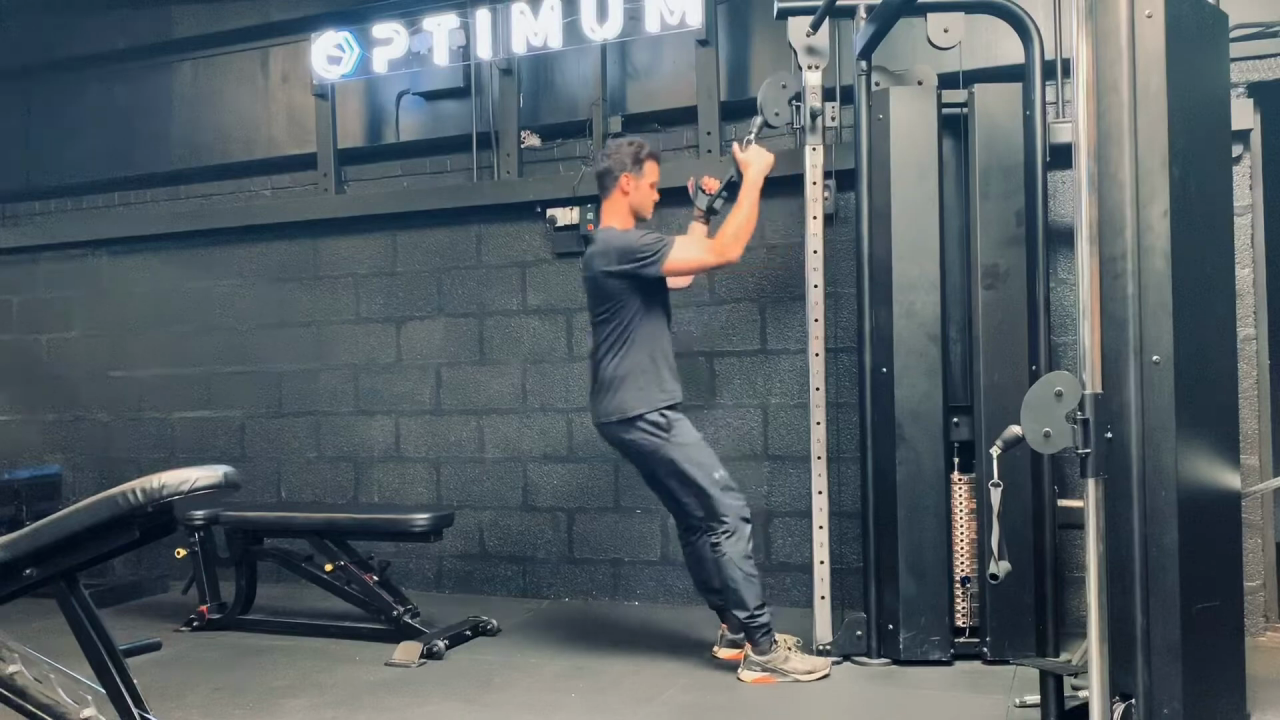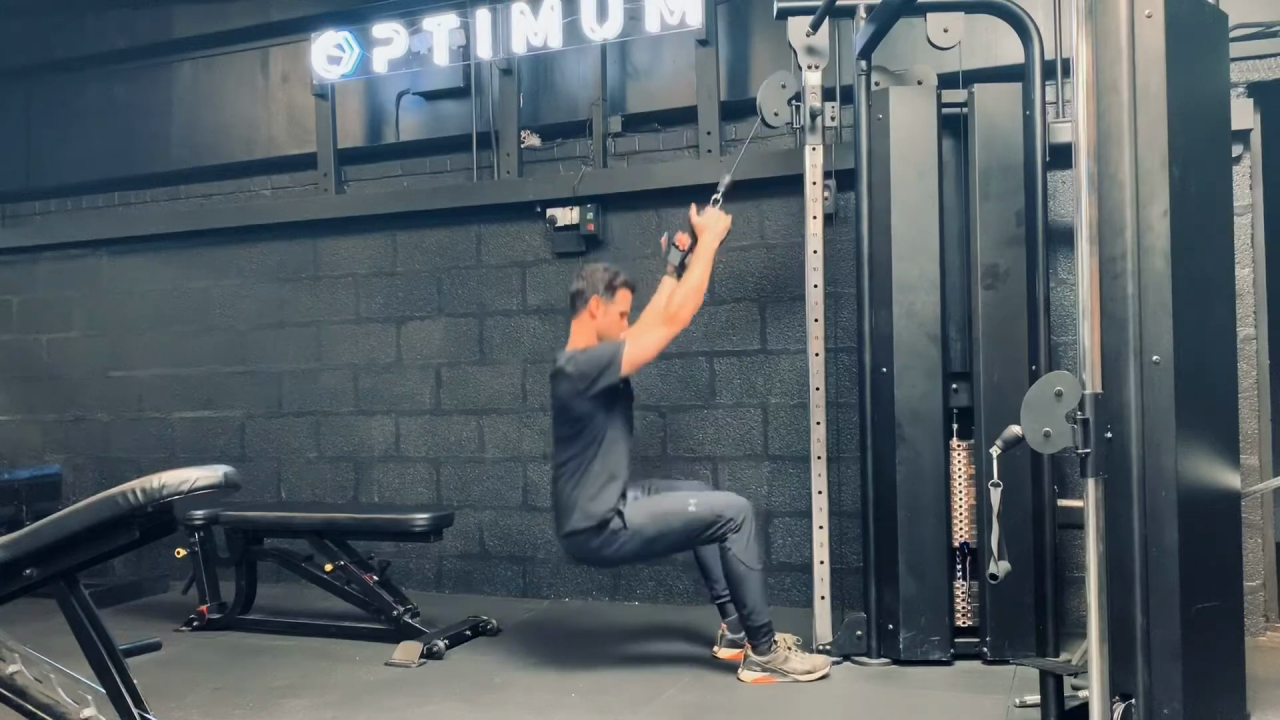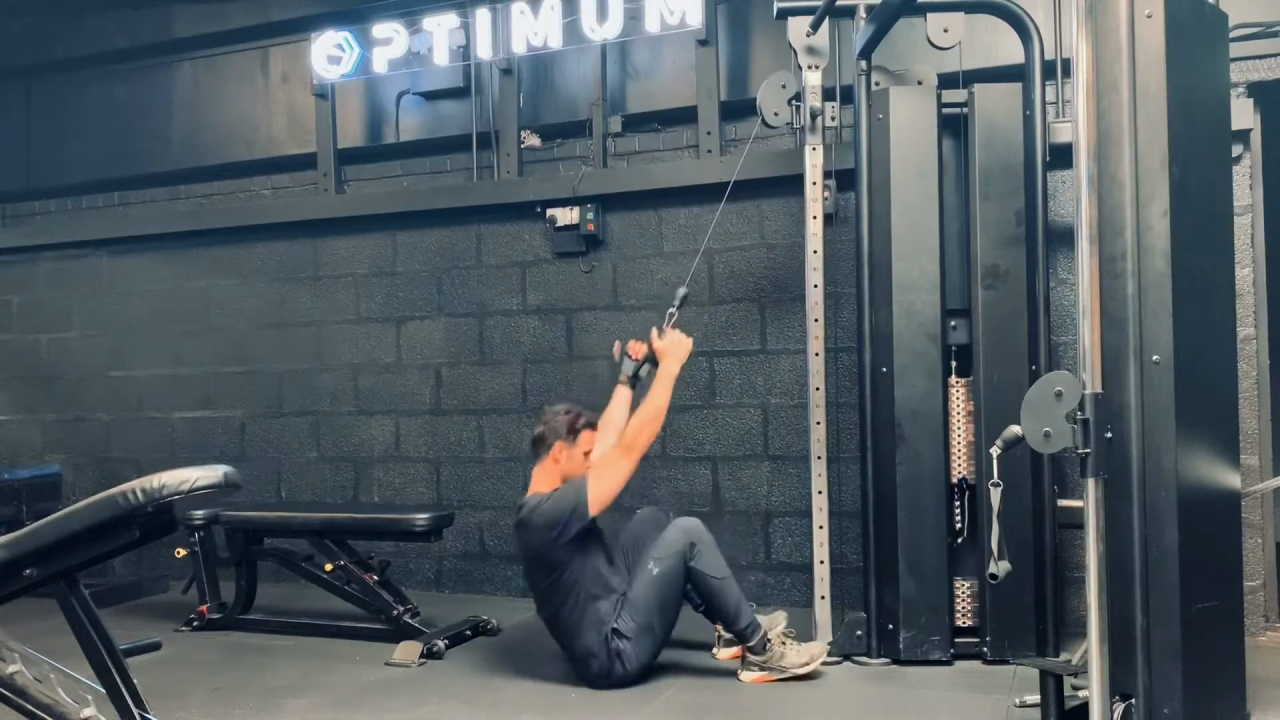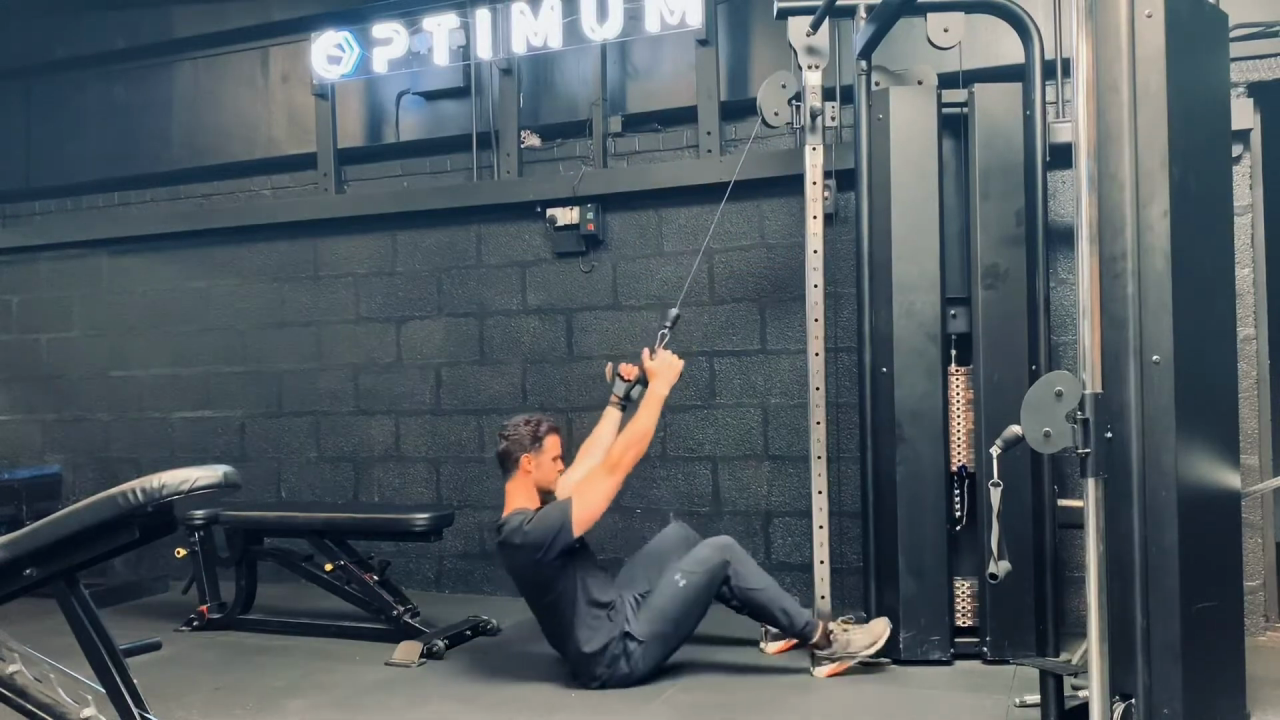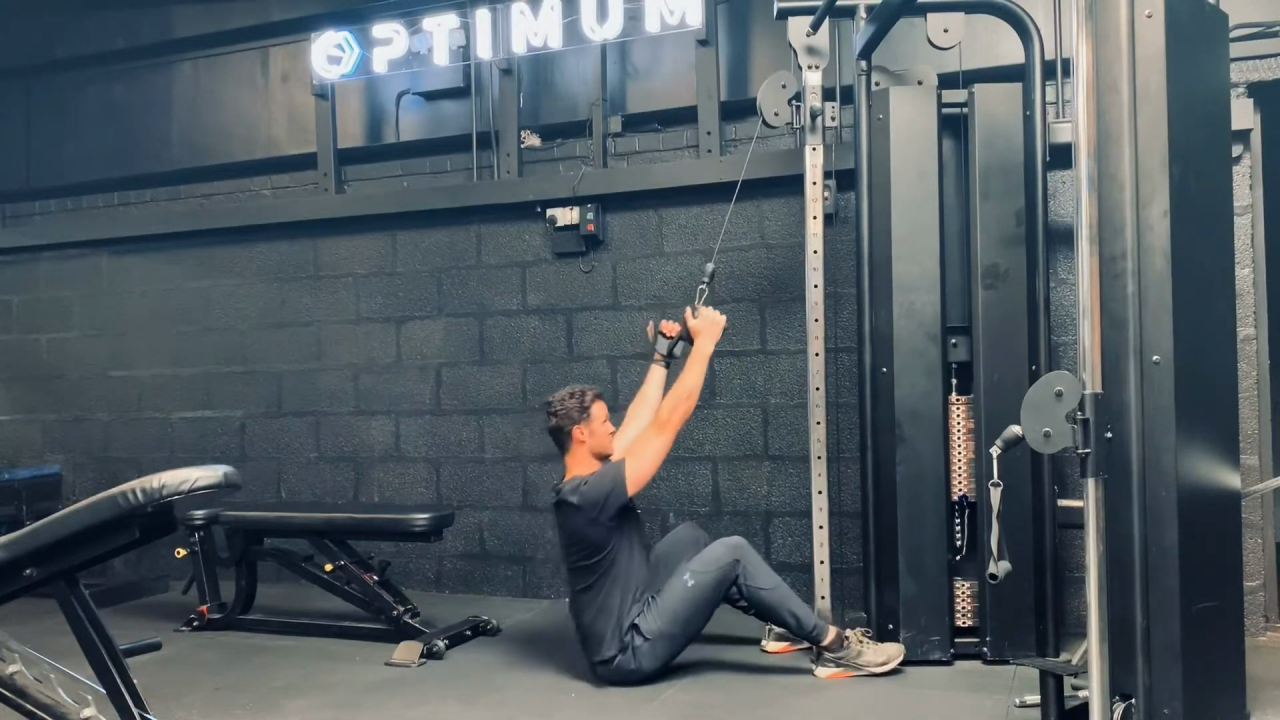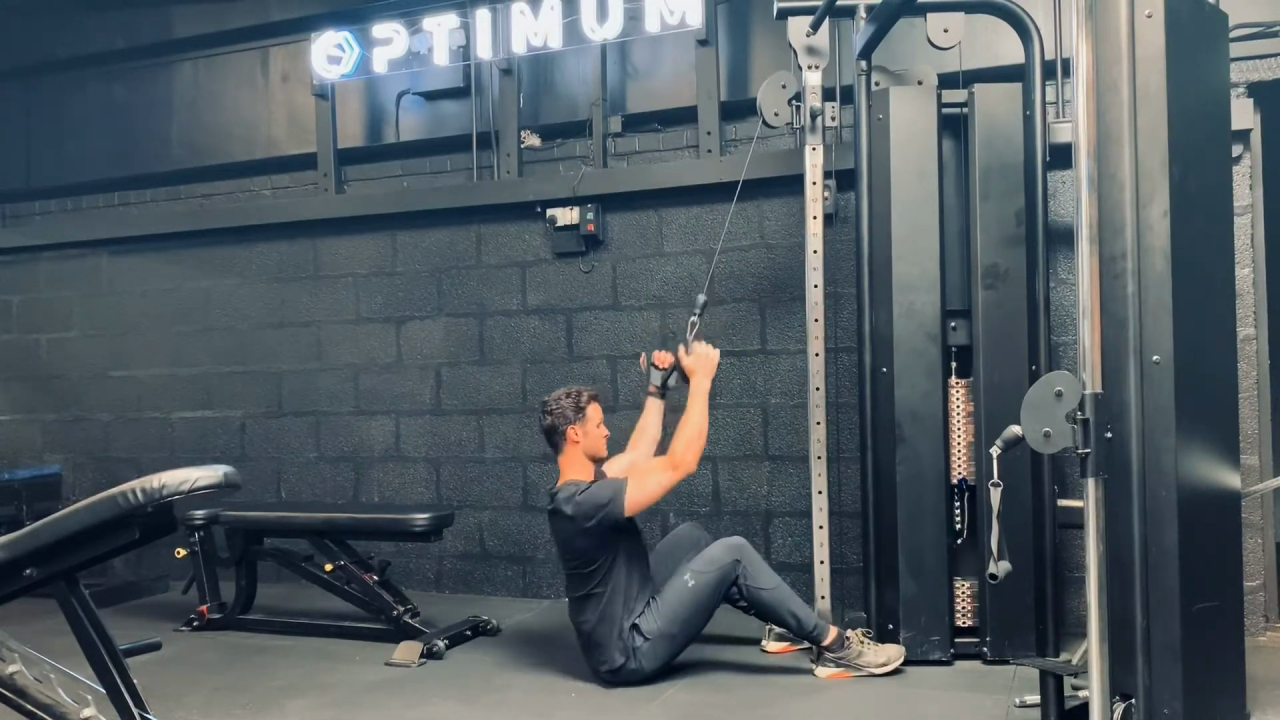
dt=0.5s
person 1, frame 1
left shoulder: (616, 248)
right shoulder: (620, 246)
left elbow: (683, 271)
right elbow: (724, 251)
left wrist: (701, 212)
right wrist: (753, 175)
left hip: (637, 410)
right hip: (642, 411)
left knee: (699, 520)
right knee: (727, 515)
left ankle: (734, 630)
right ankle: (761, 648)
person 1, frame 2
left shoulder: (585, 362)
right shoulder: (582, 369)
left elbow: (649, 324)
right elbow: (671, 321)
left wrist: (675, 265)
right wrist: (708, 241)
left hip: (607, 509)
right hip: (598, 528)
left knee: (702, 500)
right knee: (734, 511)
left ankle: (736, 629)
right ankle: (765, 651)
person 1, frame 3
left shoulder: (548, 500)
right shoulder: (549, 513)
left elbow: (609, 441)
right elbow: (631, 448)
left wrist: (628, 377)
right wrist: (670, 364)
left hip: (603, 630)
right hip: (615, 655)
left knee: (651, 521)
right knee: (687, 532)
left ankle: (733, 628)
right ankle: (760, 651)
person 1, frame 4
left shoulder: (533, 513)
right shoulder: (532, 533)
left elbow: (589, 464)
right elbow: (614, 467)
left wrist: (619, 398)
right wrist: (658, 386)
right hip: (617, 655)
left knee: (679, 536)
right knee: (720, 551)
left ankle: (779, 623)
right ankle: (824, 642)
person 1, frame 5
left shoulder: (586, 482)
right shoulder: (591, 495)
left elbow: (640, 423)
right elbow: (667, 424)
left wrist: (661, 357)
right wrist: (704, 342)
left hip: (625, 629)
right hip: (629, 653)
left knee: (690, 538)
right knee: (732, 553)
left ankle: (784, 625)
right ankle: (834, 647)
person 1, frame 6
left shoulder: (581, 488)
right shoulder: (587, 501)
left elbow: (640, 453)
right elbow: (682, 463)
left wrist: (657, 386)
right wrist: (700, 378)
left hip: (623, 628)
right hip: (628, 654)
left knee: (692, 537)
right knee: (732, 552)
left ankle: (782, 625)
right ankle: (833, 647)
